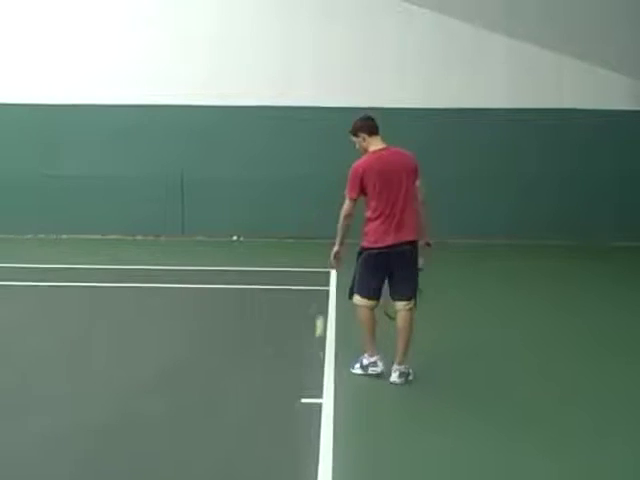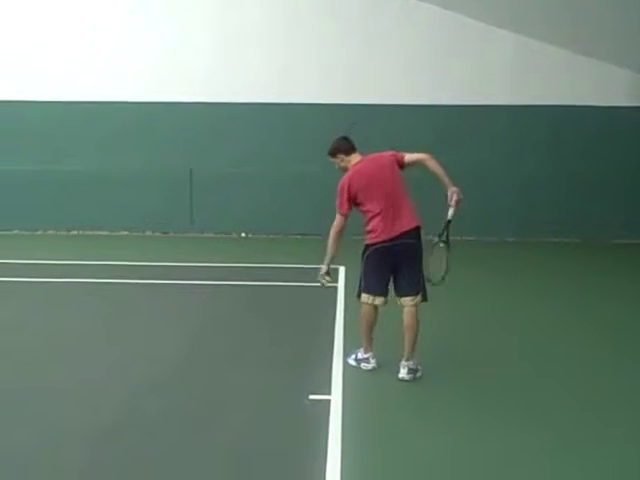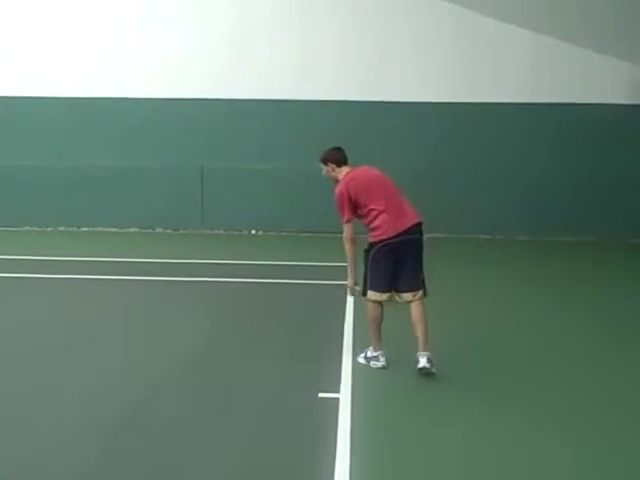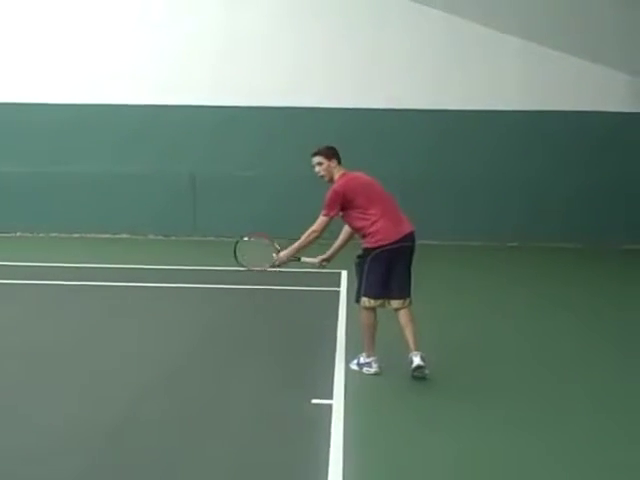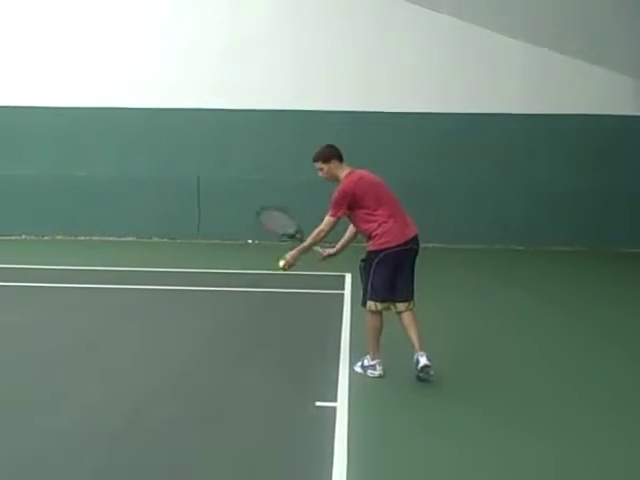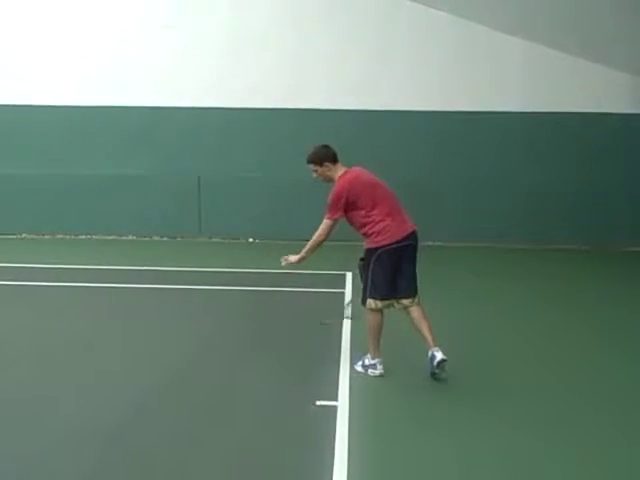
dt=0.5s
person 1, frame 1
left shoulder: (360, 167)
right shoulder: (408, 159)
left elbow: (347, 212)
right elbow: (418, 200)
left wrist: (338, 244)
right wrist: (423, 235)
left hip: (374, 244)
right hip: (406, 242)
left knee: (363, 300)
right knee: (405, 306)
left ankle: (372, 358)
right ankle: (399, 367)
person 1, frame 2
left shoulder: (346, 182)
right shoulder: (386, 158)
left elbow: (337, 227)
right elbow: (425, 158)
left wrist: (327, 264)
right wrist: (449, 187)
left hip: (379, 241)
right hip: (409, 234)
left knee: (369, 299)
right knee: (411, 303)
left ankle: (366, 355)
right ankle: (408, 363)
person 1, frame 3
left shoulder: (342, 189)
right shoulder: (370, 172)
left elbow: (349, 236)
left wrist: (351, 273)
left hip: (384, 238)
right hip: (412, 230)
left knee: (374, 296)
right knee: (415, 297)
left ankle: (376, 353)
right ankle: (423, 355)
person 1, frame 4
left shoulder: (339, 188)
right shoulder: (356, 180)
left elbow: (316, 230)
right elbow: (351, 224)
left wrist: (289, 252)
right wrist: (330, 255)
left hip: (381, 244)
right hip: (405, 237)
left knee: (368, 302)
right knee: (401, 302)
left ankle: (369, 359)
right ankle: (415, 355)
person 1, frame 5
left shoulder: (346, 188)
right shoulder: (362, 178)
left elbow: (324, 229)
left wrist: (297, 252)
right wrist: (337, 249)
left hip: (385, 246)
right hip: (408, 240)
left knee: (373, 306)
right knee: (403, 304)
left ankle: (373, 362)
right ankle: (420, 355)
person 1, frame 6
left shoulder: (341, 190)
right shoulder: (358, 173)
left elbow: (323, 233)
left wrist: (299, 256)
left hip: (383, 244)
right hip: (407, 235)
left knee: (374, 303)
right knee: (409, 300)
left ankle: (374, 361)
right ankle: (434, 351)
